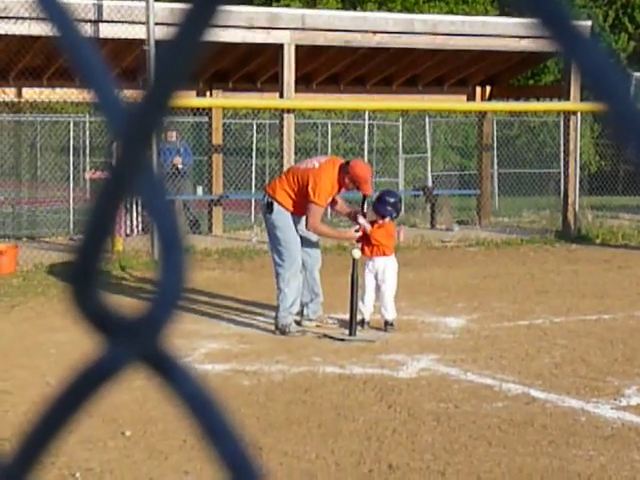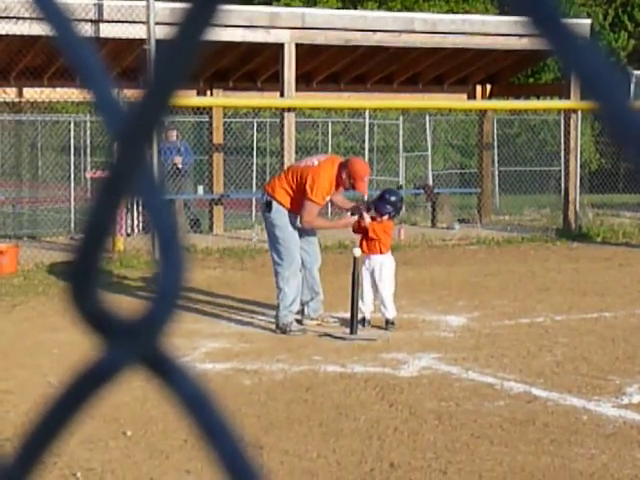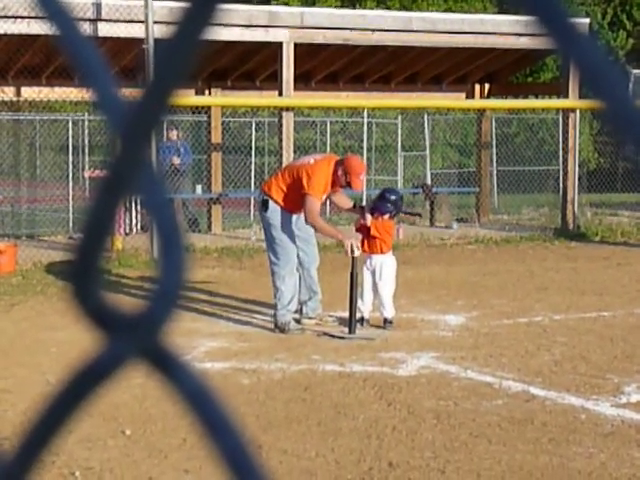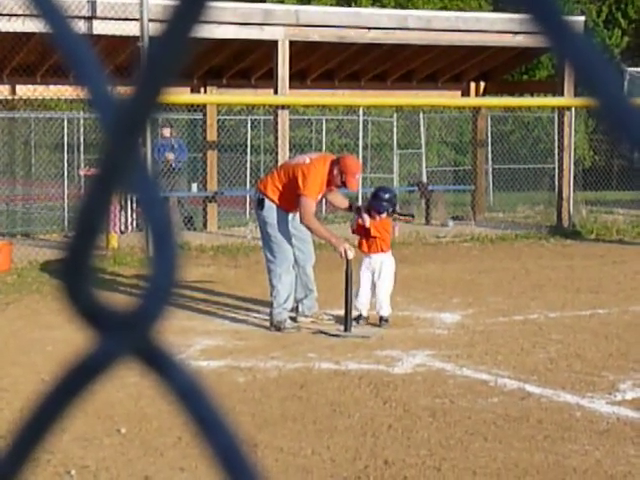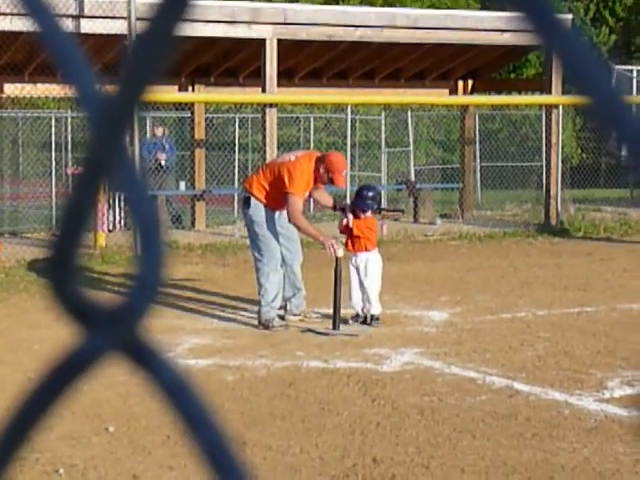
dt=0.5s
person 1, frame 1
left shoulder: (341, 168)
right shoulder: (323, 179)
left elbow: (332, 196)
right elbow: (313, 225)
left wrist: (350, 213)
right wrist: (344, 236)
left hip: (299, 207)
right hip: (279, 206)
left knee: (312, 260)
right knee: (291, 263)
left ankle: (312, 313)
right ankle: (284, 321)
person 1, frame 2
left shoulder: (340, 167)
right shoulder: (322, 177)
left elbow: (334, 194)
right elbow: (307, 220)
left wrist: (354, 207)
right wrist: (341, 223)
left hip: (299, 206)
right hip: (278, 205)
left knee: (311, 260)
right knee: (290, 262)
left ankle: (312, 311)
right ankle: (284, 320)
person 1, frame 3
left shoulder: (337, 168)
right shoulder: (318, 174)
left elbow: (336, 194)
right elbow: (312, 217)
left wrist: (359, 209)
right wrist: (341, 237)
left hip: (297, 206)
right hip: (275, 204)
left knee: (309, 259)
right knee: (286, 262)
left ankle: (311, 311)
right ankle: (283, 320)
person 1, frame 4
left shoulder: (333, 165)
right shoulder: (313, 173)
left elbow: (331, 192)
right elbow: (307, 219)
left wrist: (354, 208)
right wrist: (335, 241)
left hip: (292, 204)
right hip: (271, 202)
left knee: (305, 257)
right knee: (283, 260)
left ankle: (306, 308)
right ankle: (279, 317)
person 1, frame 5
left shoulder: (318, 164)
right shoulder: (299, 171)
left elbow: (316, 190)
right elbow: (295, 216)
left wrist: (338, 206)
right wrist: (322, 238)
left hip: (280, 203)
right hip: (258, 201)
left knee: (293, 256)
right knee: (270, 259)
left ankle: (295, 308)
right ankle: (267, 316)
person 2, frame 1
left shoulder: (389, 227)
right shoulder: (371, 224)
left elbow: (374, 235)
right elbow: (360, 238)
left wrist: (364, 223)
right wrist: (360, 224)
left hip: (386, 263)
right hip: (371, 262)
left knee: (386, 293)
right knee: (368, 292)
left ankle: (389, 320)
right ankle: (365, 318)
person 2, frame 2
left shoulder: (386, 225)
right shoulder: (372, 220)
left elbow: (368, 225)
right elbow: (356, 227)
left wrist: (364, 213)
right wrist: (360, 216)
left hip: (383, 261)
right hip: (368, 260)
left knee: (385, 291)
right knee: (366, 290)
left ankle: (390, 318)
right ankle: (365, 316)
person 2, frame 3
left shoulder: (387, 224)
right shoulder: (374, 220)
left elbow: (369, 223)
right elbow: (359, 226)
left wrist: (367, 213)
right wrist: (364, 214)
left hip: (384, 261)
right hip: (369, 259)
left knee: (384, 291)
right knee: (366, 289)
left ankle: (388, 317)
right ankle: (364, 316)
person 2, frame 4
left shoulder: (386, 223)
right shoulder: (369, 220)
left elbow: (368, 224)
right elbow: (354, 228)
left wrist: (364, 214)
right wrist: (358, 216)
left hip: (383, 260)
right hip: (368, 259)
left knee: (382, 290)
right knee: (363, 289)
left ankle: (384, 315)
right ankle: (362, 314)
person 2, frame 5
left shoulder: (370, 221)
right shoulder: (356, 219)
left elbow: (352, 224)
right elbow: (342, 228)
left wrist: (349, 213)
right wrist: (345, 215)
left hip: (370, 258)
right hip: (355, 258)
left knee: (370, 287)
right knee: (355, 288)
left ankle: (374, 314)
right ankle: (360, 313)
